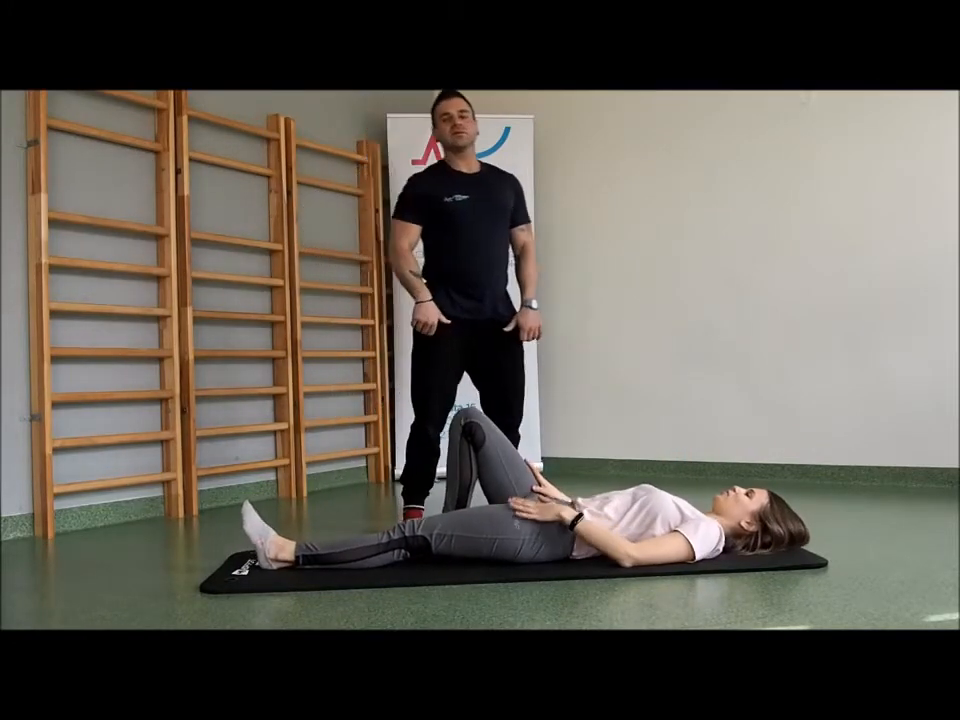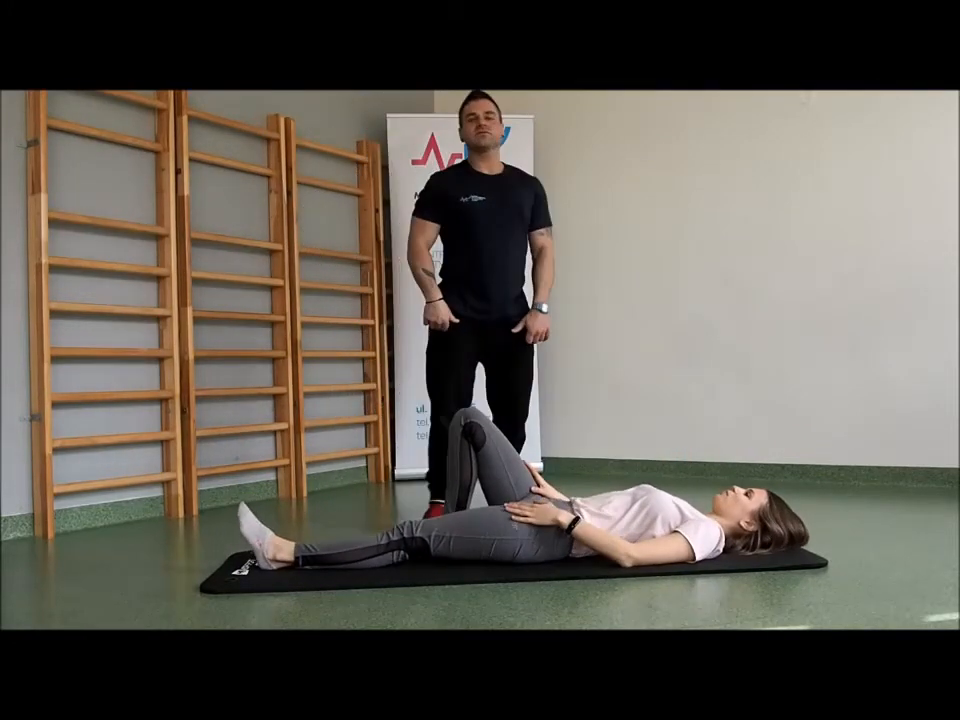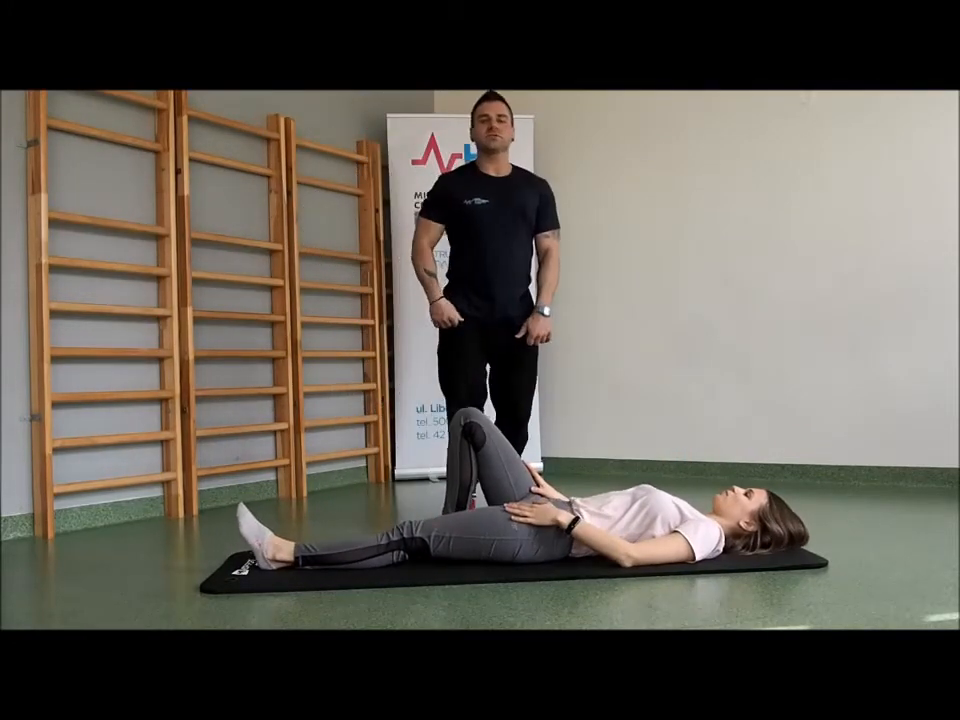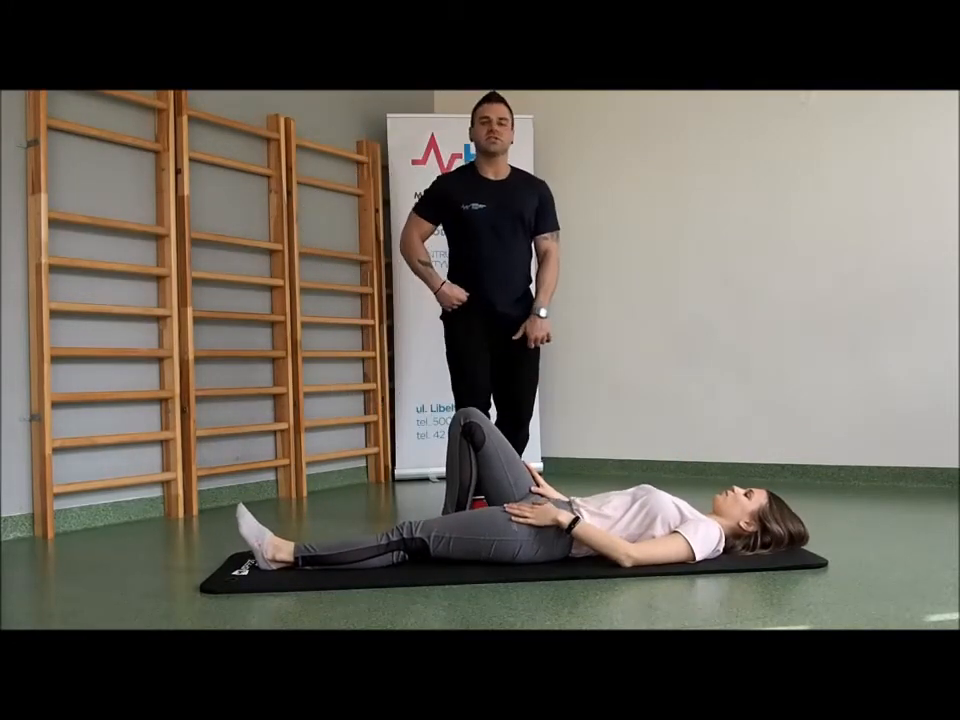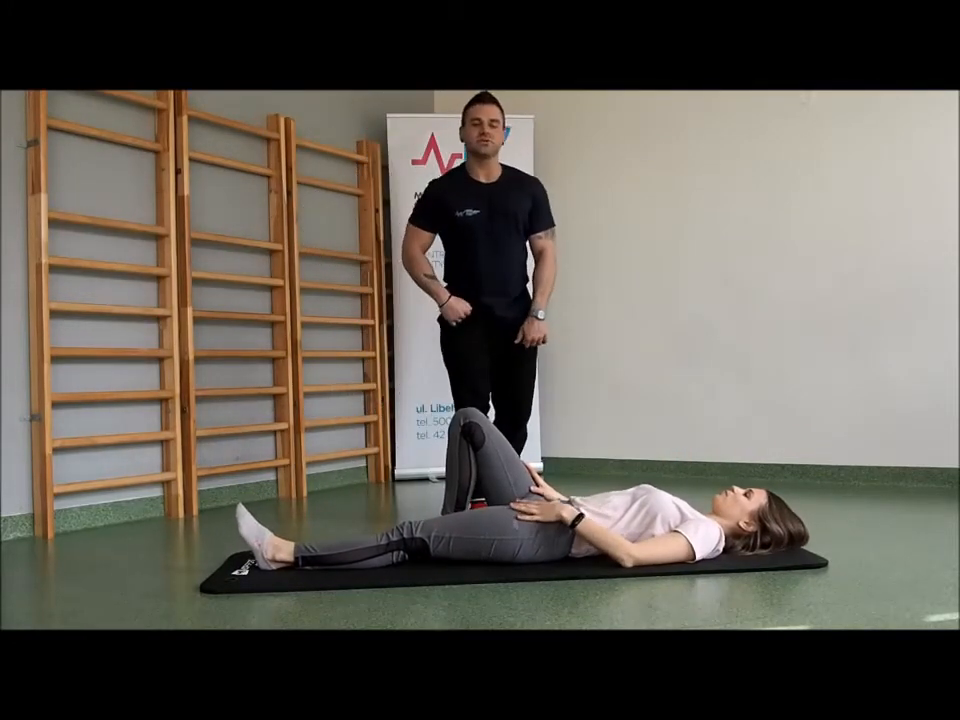
dt=0.2s
person 1, frame 1
left shoulder: (707, 537)
right shoulder: (691, 517)
left elbow: (629, 555)
left wrist: (566, 515)
right wrist: (557, 493)
left hip: (548, 536)
right hip: (552, 510)
left knee: (410, 536)
right knee: (468, 420)
left ankle: (290, 553)
right ankle: (450, 534)
person 1, frame 2
left shoulder: (707, 537)
right shoulder: (691, 517)
left elbow: (629, 555)
left wrist: (563, 519)
right wrist: (556, 495)
left hip: (547, 536)
right hip: (553, 510)
left knee: (408, 537)
right knee: (468, 421)
left ankle: (287, 554)
right ankle: (450, 533)
person 1, frame 3
left shoulder: (707, 537)
right shoulder: (691, 517)
left elbow: (630, 555)
left wrist: (563, 519)
right wrist: (556, 496)
left hip: (546, 536)
right hip: (552, 511)
left knee: (409, 537)
right knee: (469, 421)
left ankle: (288, 553)
right ankle: (451, 532)
person 1, frame 4
left shoulder: (707, 537)
right shoulder: (690, 517)
left elbow: (630, 555)
left wrist: (564, 519)
right wrist: (555, 495)
left hip: (546, 537)
right hip: (551, 511)
left knee: (408, 537)
right knee: (469, 421)
left ankle: (288, 553)
right ankle: (451, 533)
person 1, frame 5
left shoulder: (706, 537)
right shoulder: (689, 516)
left elbow: (630, 554)
left wrist: (568, 514)
right wrist: (556, 494)
left hip: (547, 536)
right hip: (553, 510)
left knee: (408, 538)
right knee: (468, 420)
left ankle: (288, 555)
right ankle: (451, 532)
person 2, frame 1
left shoulder: (506, 183)
right shoulder: (424, 185)
left elbow: (525, 246)
right elbow: (400, 248)
left wrist: (529, 304)
right wrist: (423, 299)
left hip: (499, 319)
right hip: (444, 319)
left knee: (507, 417)
right knee: (430, 418)
right ankle: (413, 506)
person 2, frame 2
left shoulder: (528, 186)
right shoulder: (443, 184)
left elbow: (544, 250)
right elbow: (418, 246)
left wrist: (540, 308)
right wrist: (434, 299)
left hip: (512, 320)
right hip: (458, 319)
left knee: (512, 417)
right knee: (448, 413)
right ankle: (439, 499)
person 2, frame 3
left shoulder: (536, 188)
right shoulder: (452, 185)
left elbow: (549, 252)
right elbow: (422, 245)
left wrist: (542, 311)
right wrist: (435, 298)
left hip: (517, 320)
right hip: (464, 318)
left knee: (515, 416)
right knee: (465, 410)
person 2, frame 4
left shoulder: (535, 190)
right shoulder: (449, 187)
left elbow: (549, 254)
right elbow: (410, 240)
left wrist: (540, 311)
right wrist: (439, 286)
left hip: (519, 320)
right hip: (467, 315)
left knee: (516, 416)
right knee: (473, 408)
person 2, frame 5
left shoulder: (528, 188)
right shoulder: (442, 191)
left elbow: (545, 252)
right elbow: (412, 251)
left wrist: (538, 314)
right wrist: (443, 299)
left hip: (516, 319)
right hip: (465, 318)
left knee: (515, 414)
right knee: (473, 410)
